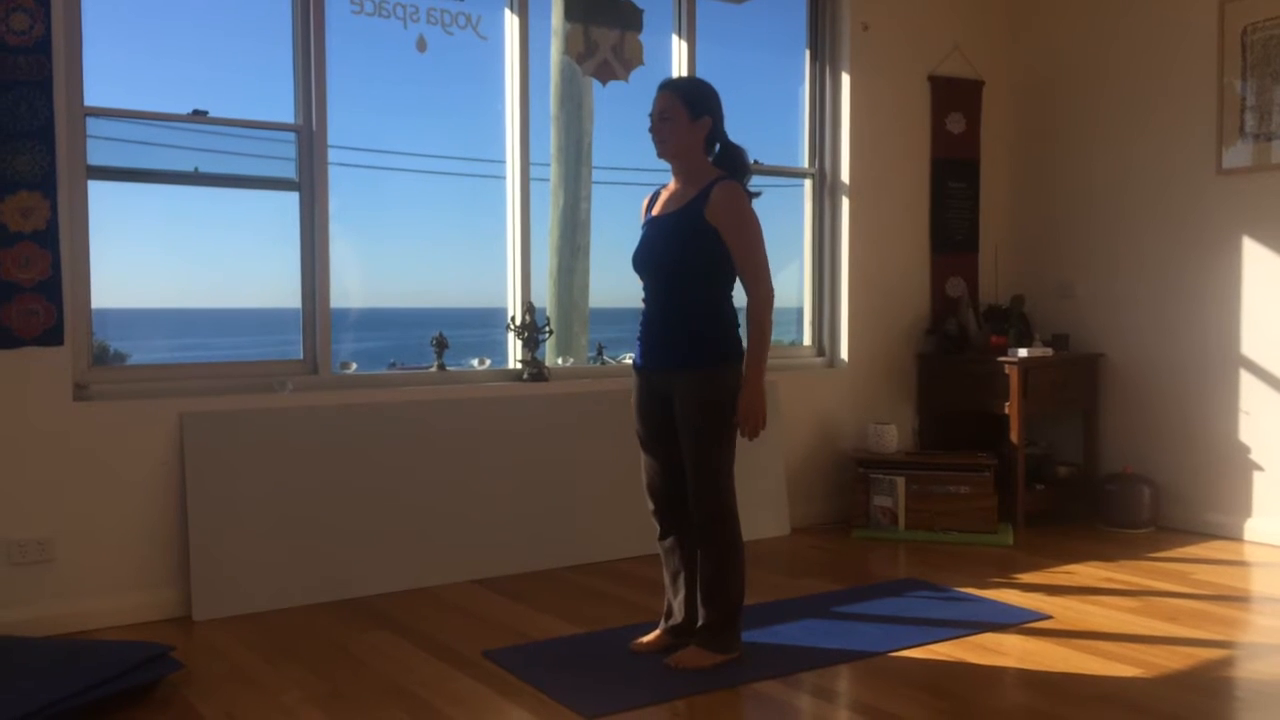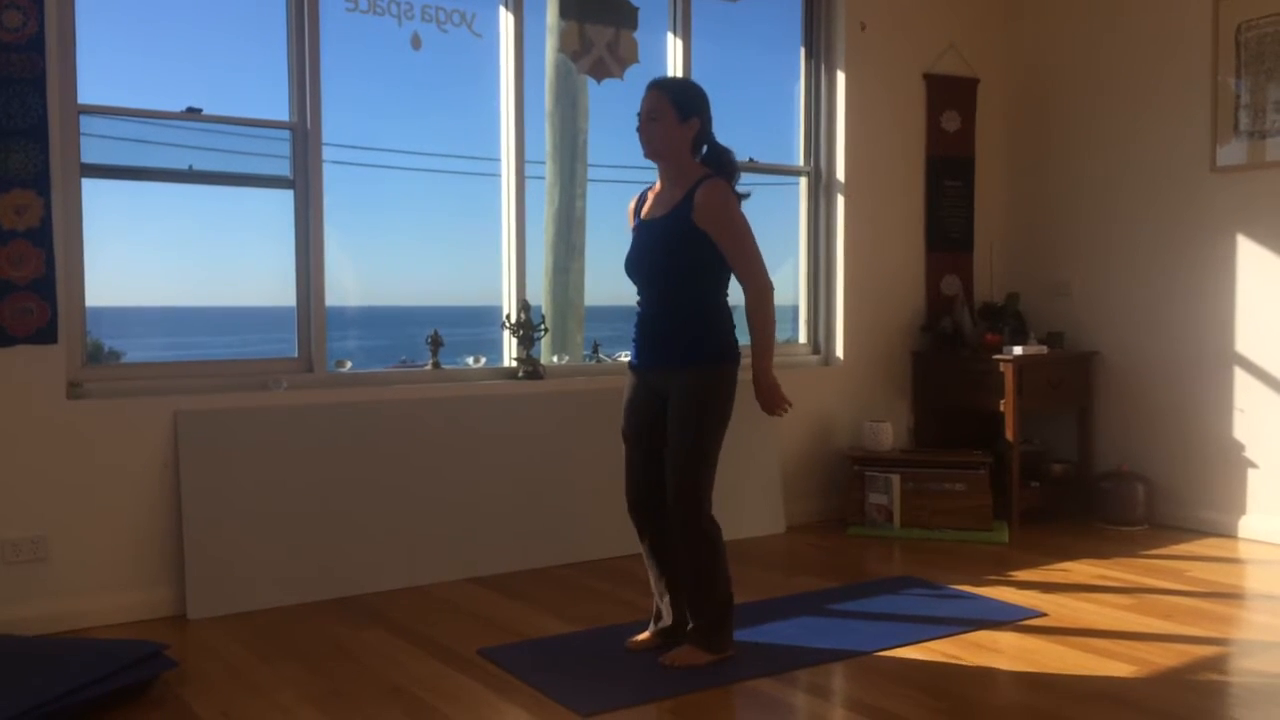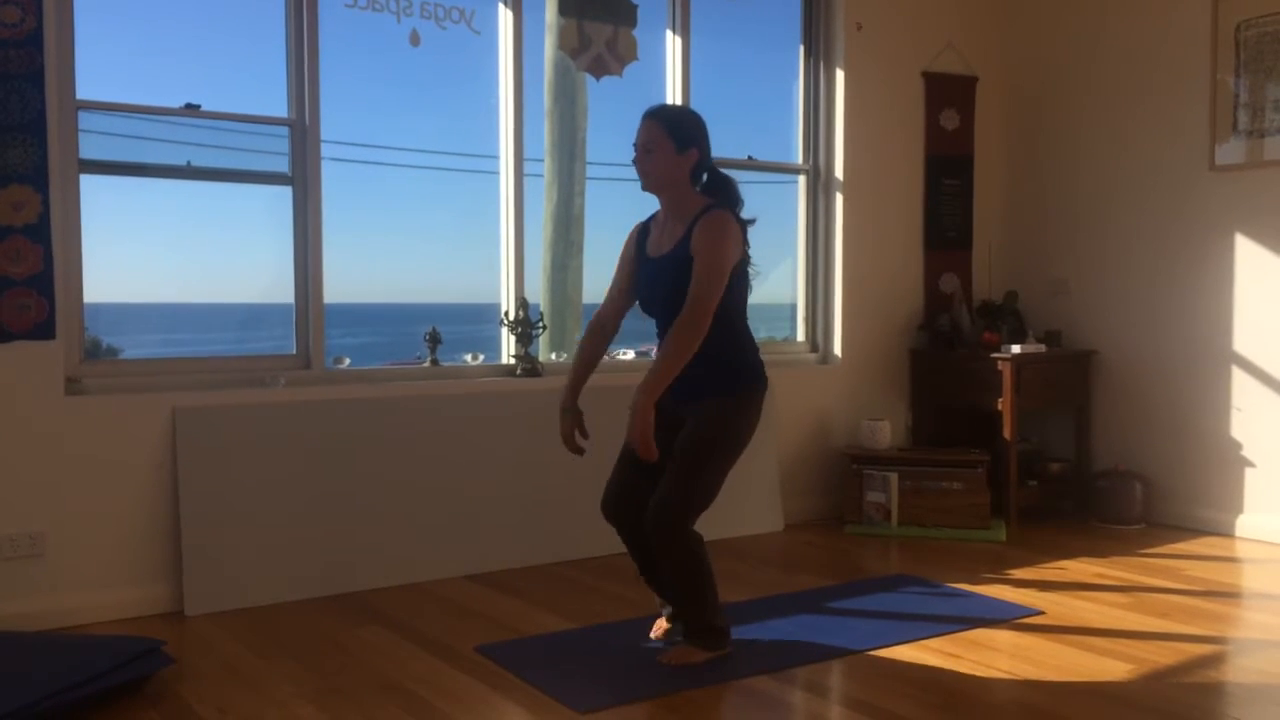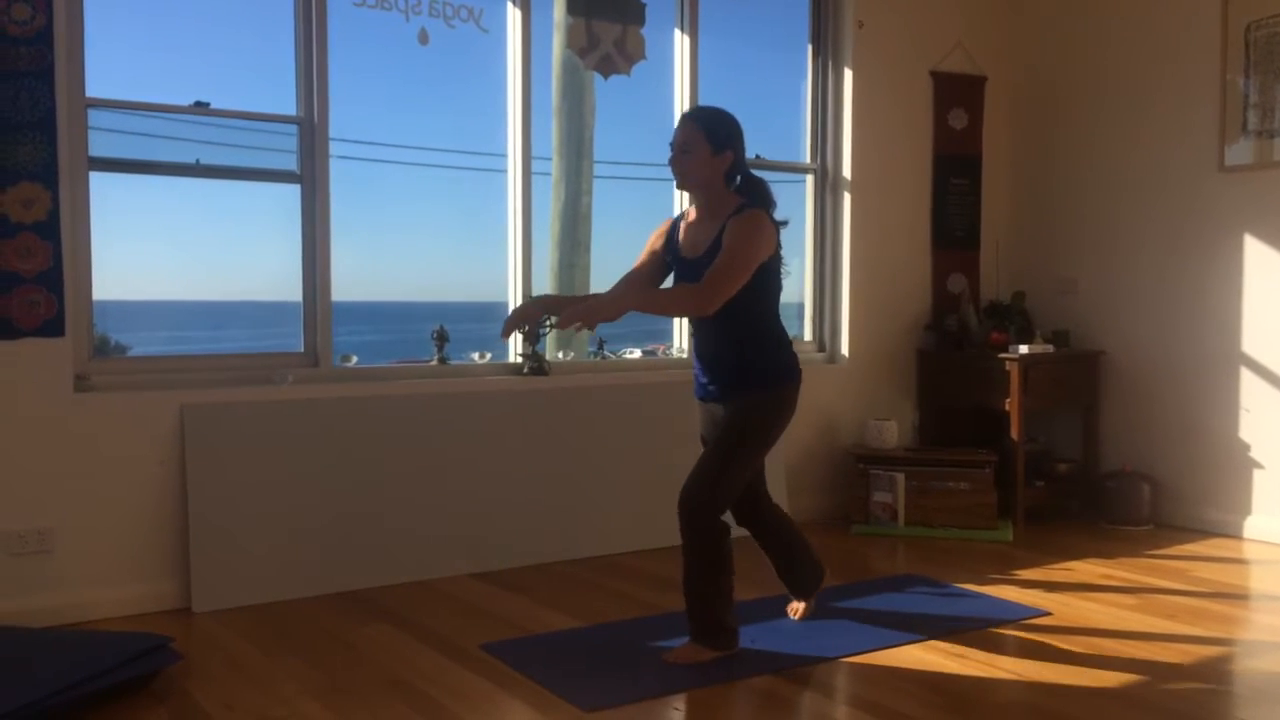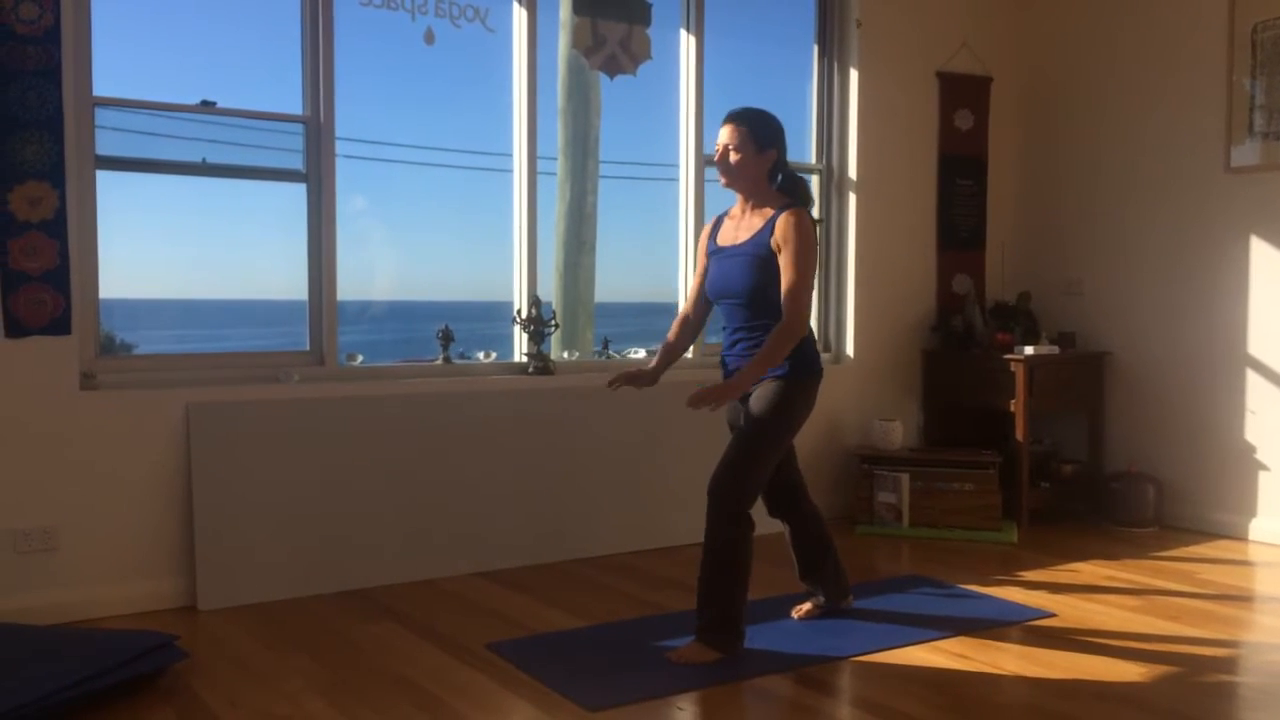
dt=1s
person 1, frame 1
left shoulder: (725, 197)
right shoulder: (655, 201)
left elbow: (760, 293)
left wrist: (753, 383)
left hip: (707, 370)
right hip: (653, 370)
left knee: (710, 502)
right knee: (667, 502)
left ankle: (719, 634)
right ankle: (680, 620)
person 1, frame 2
left shoulder: (712, 197)
right shoulder: (640, 205)
left elbow: (758, 287)
left wrist: (763, 373)
left hip: (702, 370)
right hip: (648, 370)
left knee: (685, 502)
right knee: (644, 500)
left ankle: (711, 634)
right ankle: (670, 620)
person 1, frame 3
left shoulder: (717, 226)
right shoulder: (643, 236)
left elbow: (696, 321)
right elbow: (606, 319)
left wrist: (643, 401)
right wrist: (570, 394)
left hip: (728, 394)
right hip: (675, 394)
left knee: (666, 515)
right knee: (620, 503)
left ankle: (707, 632)
right ankle: (679, 600)
person 1, frame 4
left shoulder: (752, 224)
right shoulder: (672, 233)
left elbow: (707, 299)
right elbow: (617, 299)
left wrist: (620, 302)
right wrist: (555, 304)
left hip: (765, 386)
right hip: (714, 390)
left knee: (699, 502)
right knee: (746, 499)
left ankle: (713, 635)
right ankle: (808, 580)
person 1, frame 5
left shoulder: (790, 223)
right shoulder: (714, 230)
left elbow: (794, 319)
right elbow: (693, 313)
left wrist: (739, 384)
right wrist: (654, 370)
left hip: (784, 378)
right hip: (741, 380)
left knee: (727, 492)
right knee: (782, 489)
left ankle: (719, 633)
right ankle: (830, 588)
